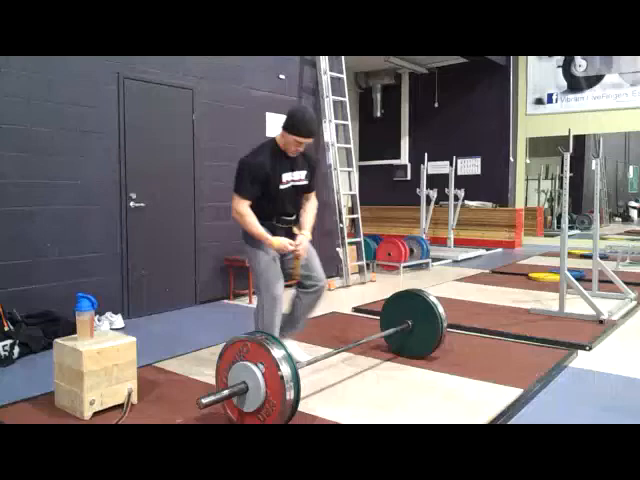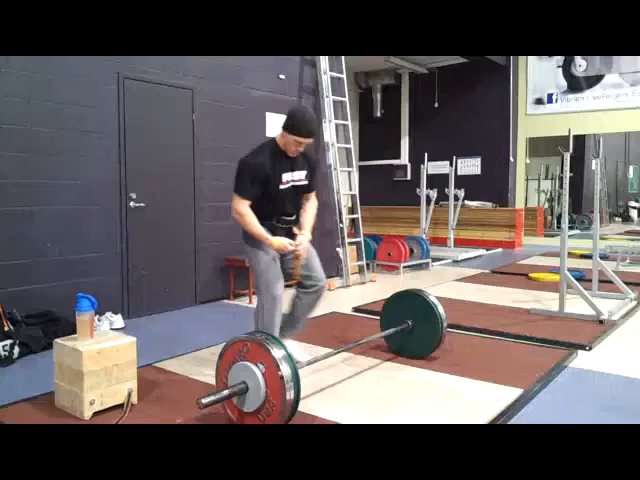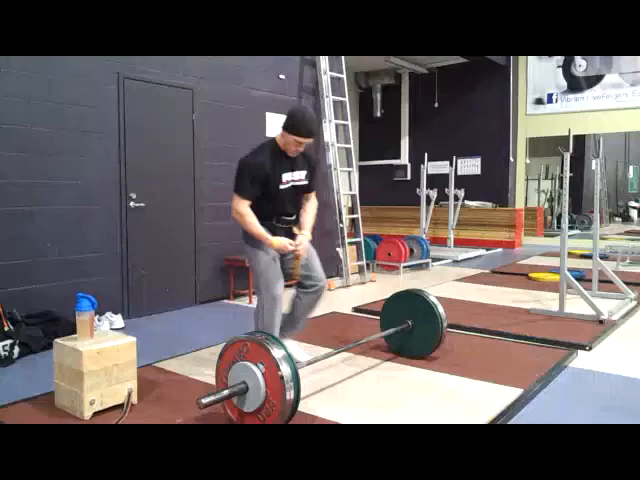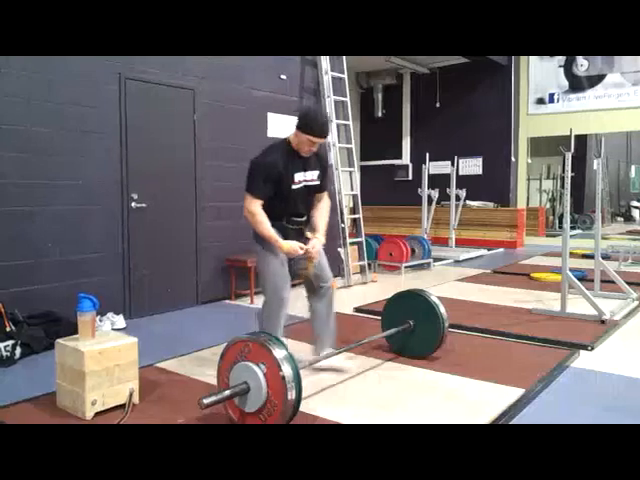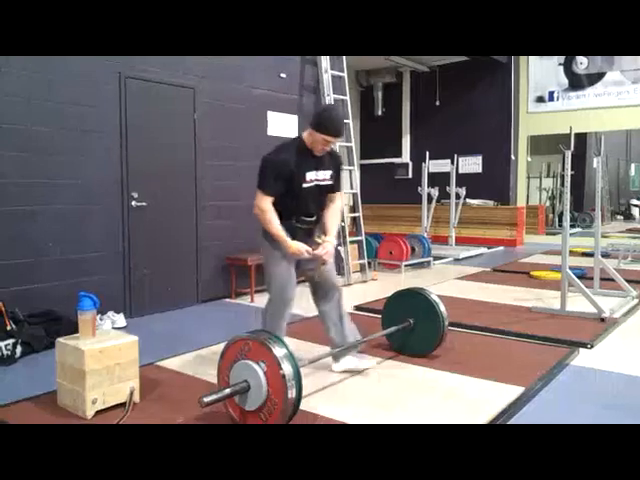
dt=0.1s
person 1, frame 1
left shoulder: (307, 161)
right shoulder: (256, 162)
left elbow: (310, 200)
right elbow: (239, 208)
left wrist: (305, 234)
right wrist: (269, 240)
left hip: (293, 232)
right hip: (261, 234)
left knee: (315, 281)
right knee: (272, 294)
left ankle: (284, 335)
person 1, frame 2
left shoulder: (307, 161)
right shoulder: (256, 161)
left elbow: (310, 200)
right elbow: (239, 208)
left wrist: (305, 234)
right wrist: (269, 240)
left hip: (292, 232)
right hip: (261, 234)
left knee: (315, 281)
right knee: (272, 294)
left ankle: (285, 335)
person 1, frame 3
left shoulder: (307, 160)
right shoulder: (256, 162)
left elbow: (310, 200)
right elbow: (239, 208)
left wrist: (305, 234)
right wrist: (269, 240)
left hip: (293, 232)
right hip: (261, 234)
left knee: (314, 281)
right knee: (272, 295)
left ankle: (288, 338)
person 1, frame 4
left shoulder: (319, 160)
right shoulder: (269, 161)
left elbow: (322, 200)
right elbow: (251, 208)
left wrist: (319, 237)
right wrist: (280, 243)
left hip: (304, 233)
right hip: (272, 235)
left knee: (323, 285)
right knee: (279, 297)
left ankle: (324, 350)
person 1, frame 5
left shoulder: (333, 160)
right shoulder: (281, 159)
left elbow: (334, 200)
right elbow: (261, 205)
left wrist: (329, 238)
right wrist: (287, 244)
left hip: (314, 234)
right hip: (282, 236)
left knee: (329, 288)
right knee: (283, 296)
left ankle: (344, 355)
